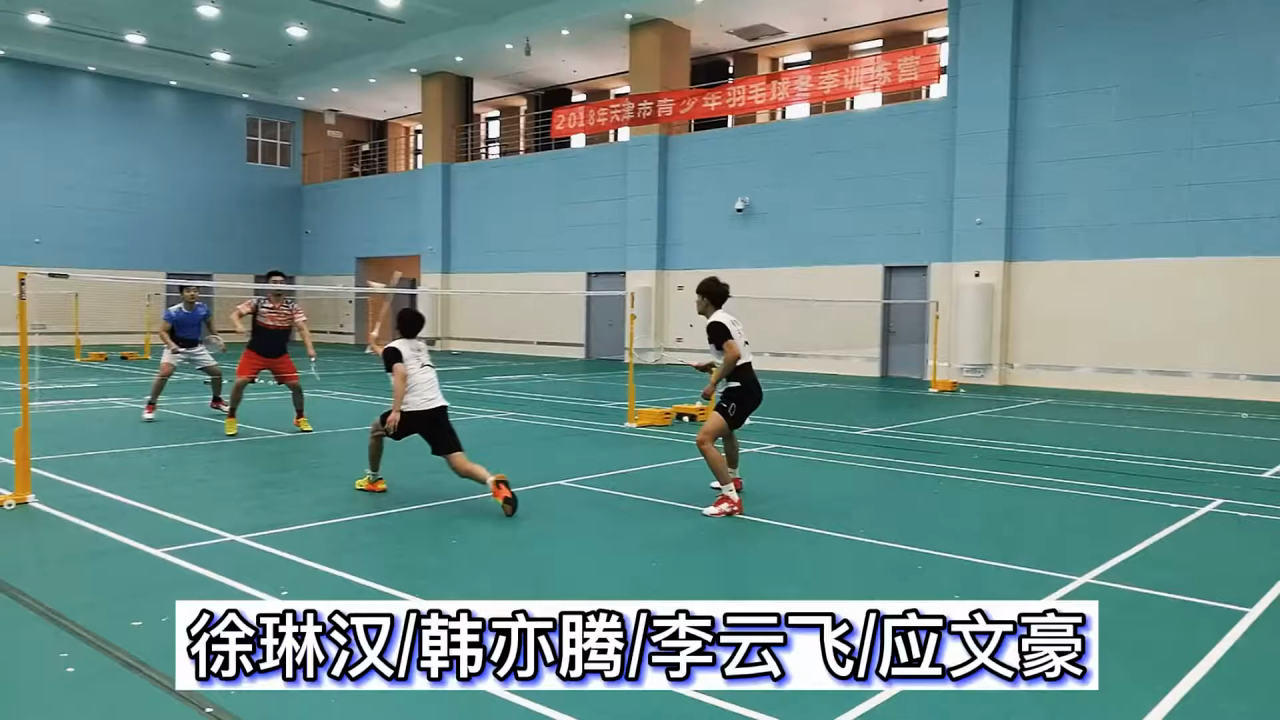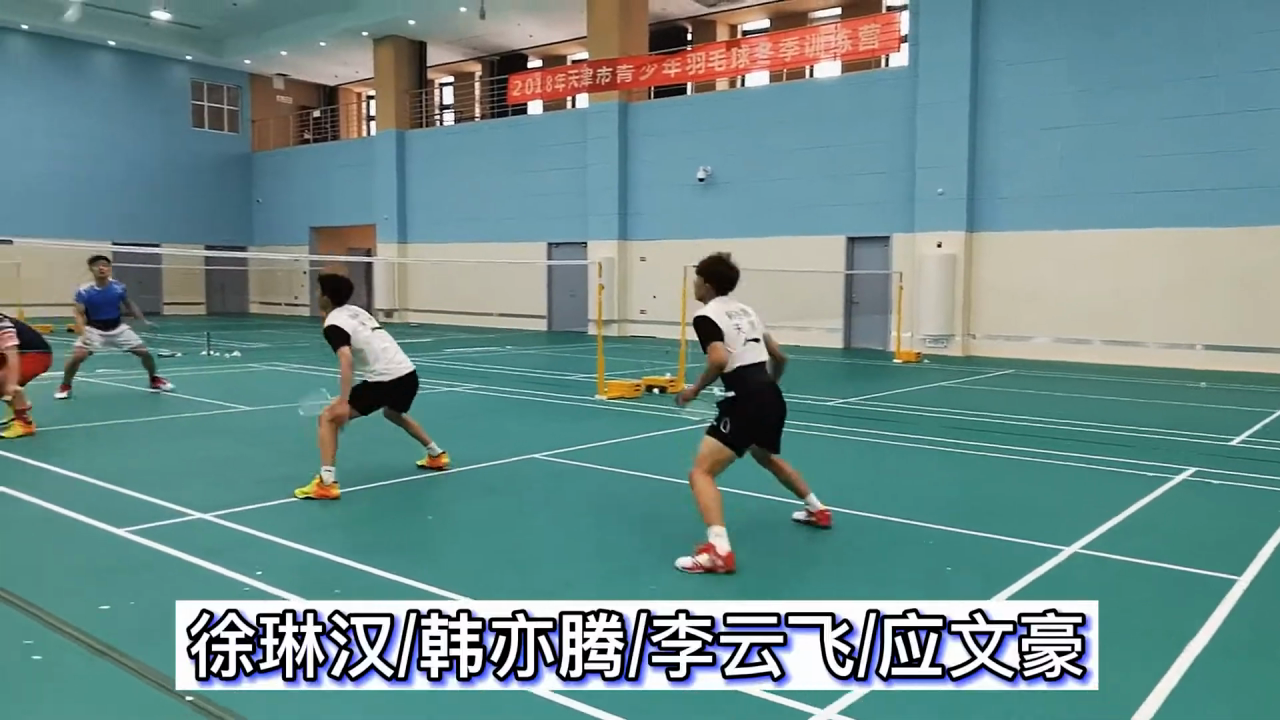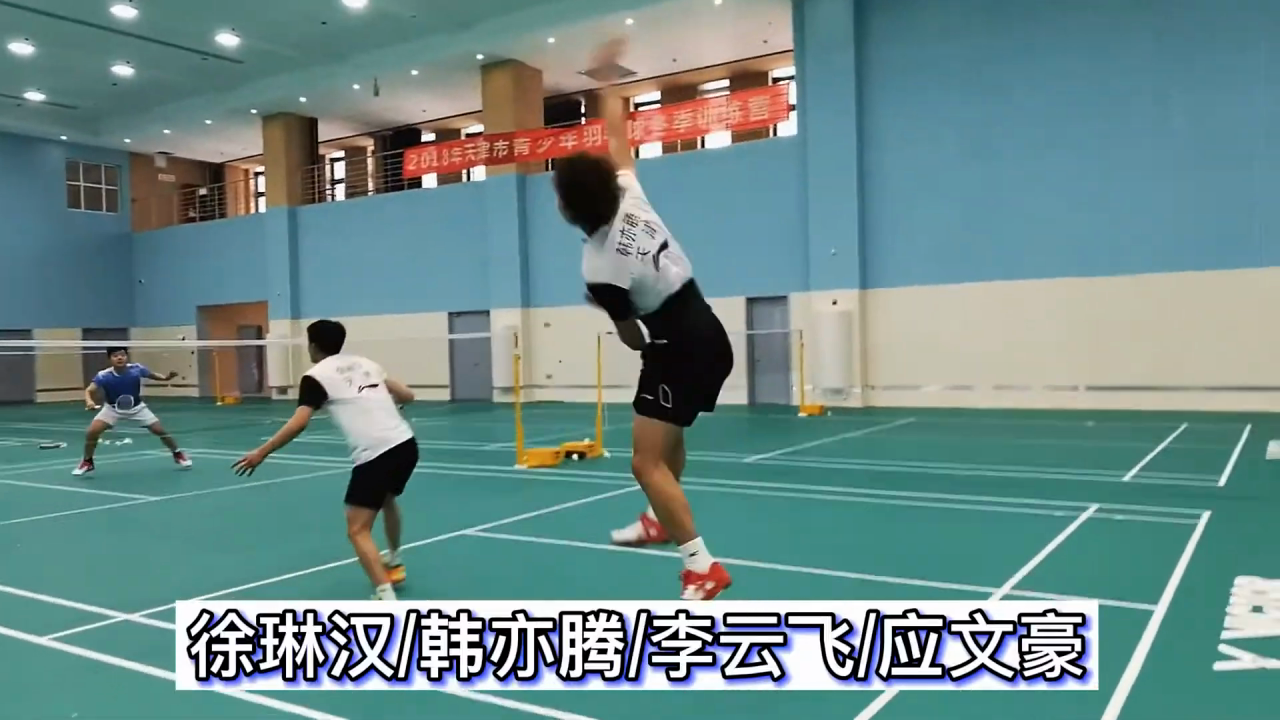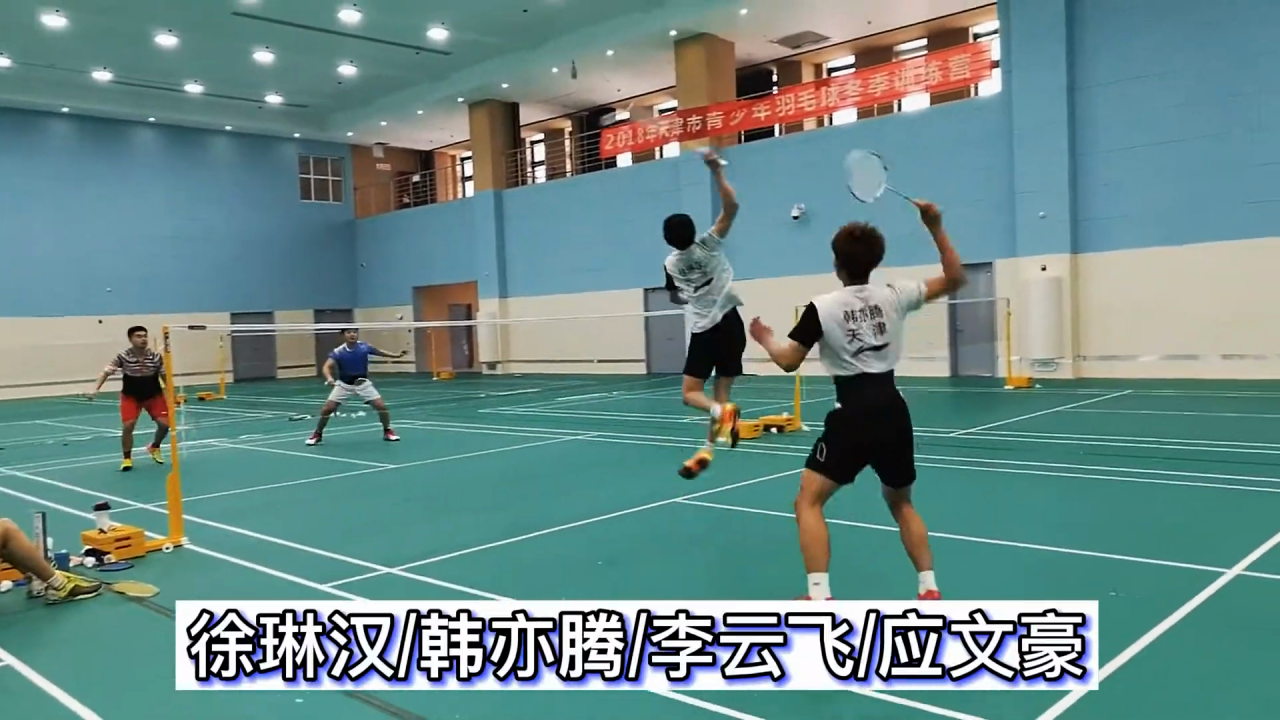
dt=1s
person 1, frame 1
left shoulder: (715, 324)
right shoulder: (728, 319)
left elbow: (733, 355)
left wrist: (712, 383)
right wrist: (712, 365)
left hip: (740, 391)
right hip: (749, 388)
left knee: (704, 439)
right knee: (727, 432)
left ankle: (731, 499)
right ankle: (732, 478)
person 1, frame 2
left shoulder: (706, 316)
right shoulder: (745, 311)
left elbow: (719, 360)
right elbow: (778, 355)
left wrist: (695, 389)
left hip: (745, 403)
right hip: (772, 398)
left knee: (701, 473)
right knee: (766, 457)
left ankle: (718, 549)
right ankle: (815, 509)
person 1, frame 3
left shoulder: (598, 271)
right shoulder: (628, 196)
left elbow: (632, 339)
right elbow: (618, 145)
right wrist: (605, 77)
left hip: (681, 354)
right hip: (710, 339)
left knee: (648, 464)
right knee: (665, 442)
left ankle: (703, 568)
right ankle: (660, 520)
person 1, frame 4
left shoulder: (821, 308)
right shoulder: (894, 295)
left elbow: (789, 361)
right elbow: (955, 278)
left wrist: (764, 339)
right wrist: (935, 226)
left hip: (851, 418)
right hip: (893, 415)
left knee: (808, 502)
right knee: (902, 504)
left ankle: (818, 597)
right ankle: (928, 589)
person 2, frame 1
left shoulder: (393, 348)
right shoulder: (421, 347)
left elbow: (400, 376)
left wrist: (396, 410)
right wrist: (376, 346)
left hip: (412, 412)
right hip: (438, 410)
left knee: (377, 430)
right knee: (460, 465)
left ankle: (373, 479)
right ankle: (494, 483)
person 2, frame 2
left shoulder: (333, 324)
right shoulder: (357, 312)
left elbow: (347, 360)
left wrist: (344, 402)
left hip: (387, 380)
right hip: (409, 375)
left knee: (328, 417)
right knee: (393, 414)
left ankle: (327, 482)
right ankle: (436, 455)
person 2, frame 3
left shoulder: (316, 377)
right shoulder: (367, 363)
left elbow: (298, 423)
right elbow: (407, 396)
left wrist: (261, 453)
left hip: (374, 454)
right hip: (406, 443)
left knee: (357, 531)
right knee: (385, 496)
right ankle: (393, 564)
person 2, frame 4
left shoulder: (670, 265)
right shoulder: (706, 244)
right elbow: (731, 207)
right wrist: (717, 171)
left hip: (702, 332)
right hip: (729, 325)
left knee: (690, 394)
right knee: (722, 388)
left ankle: (723, 412)
right ankle: (707, 450)
